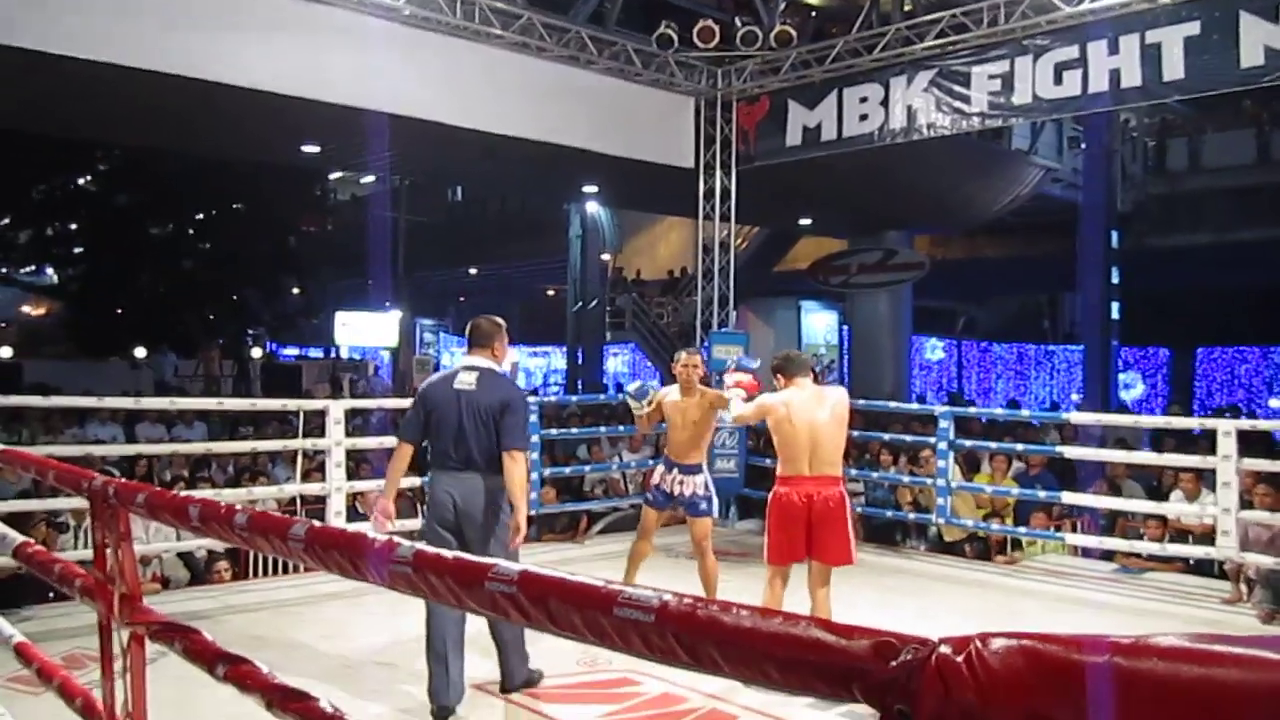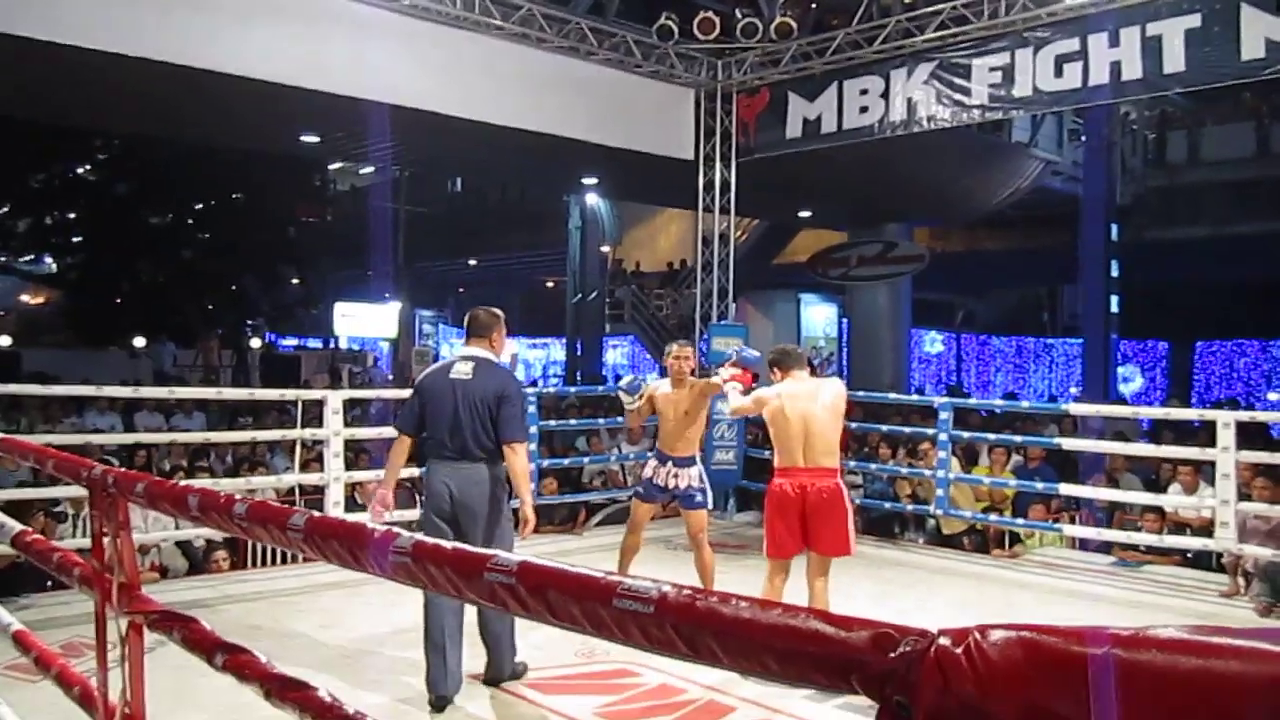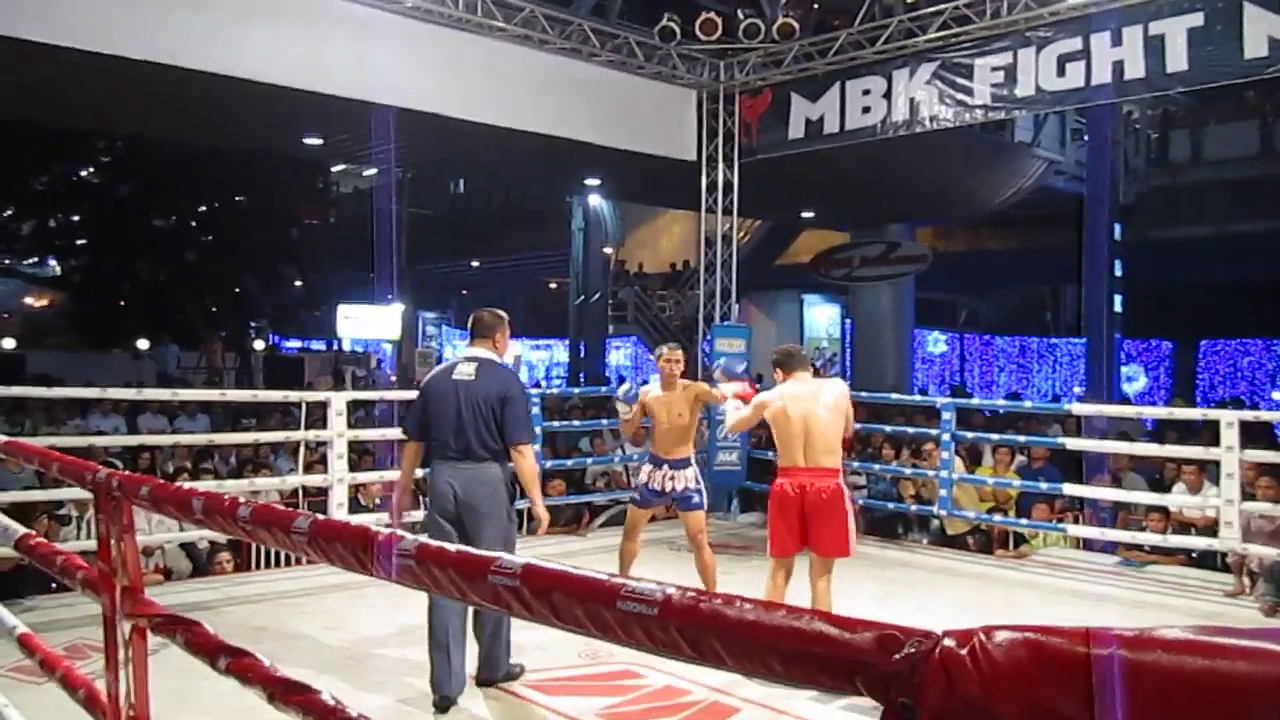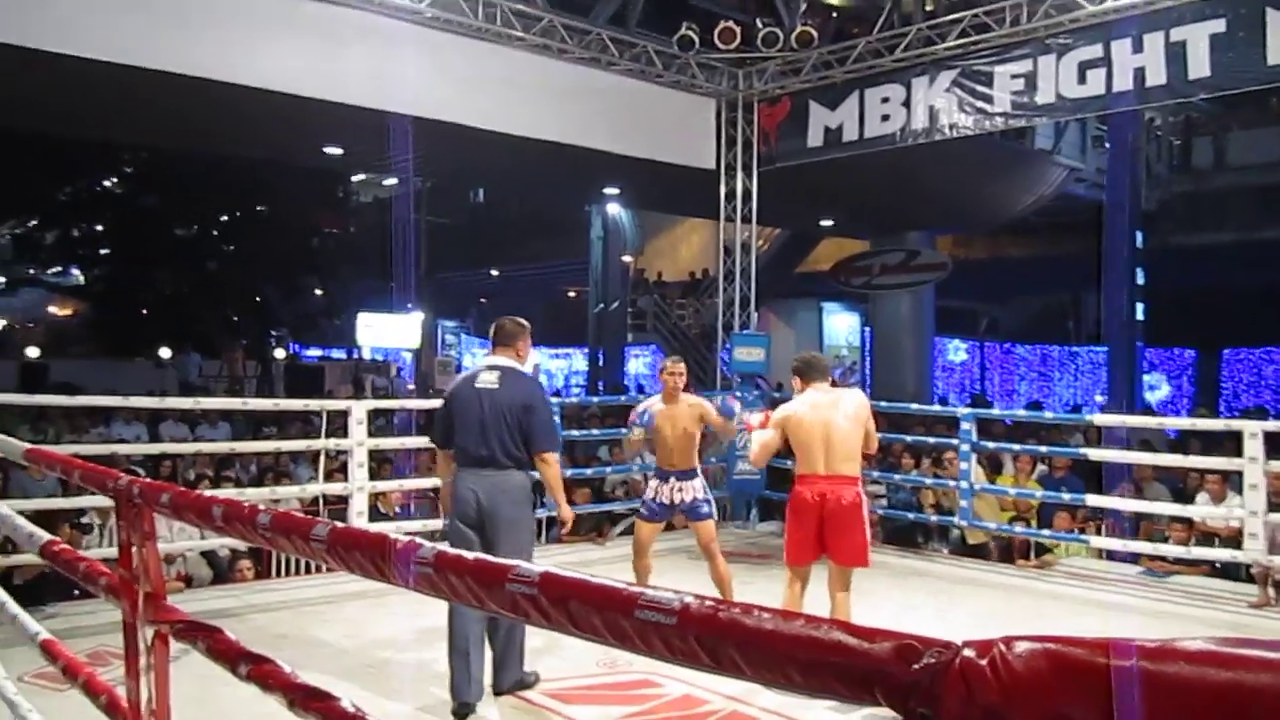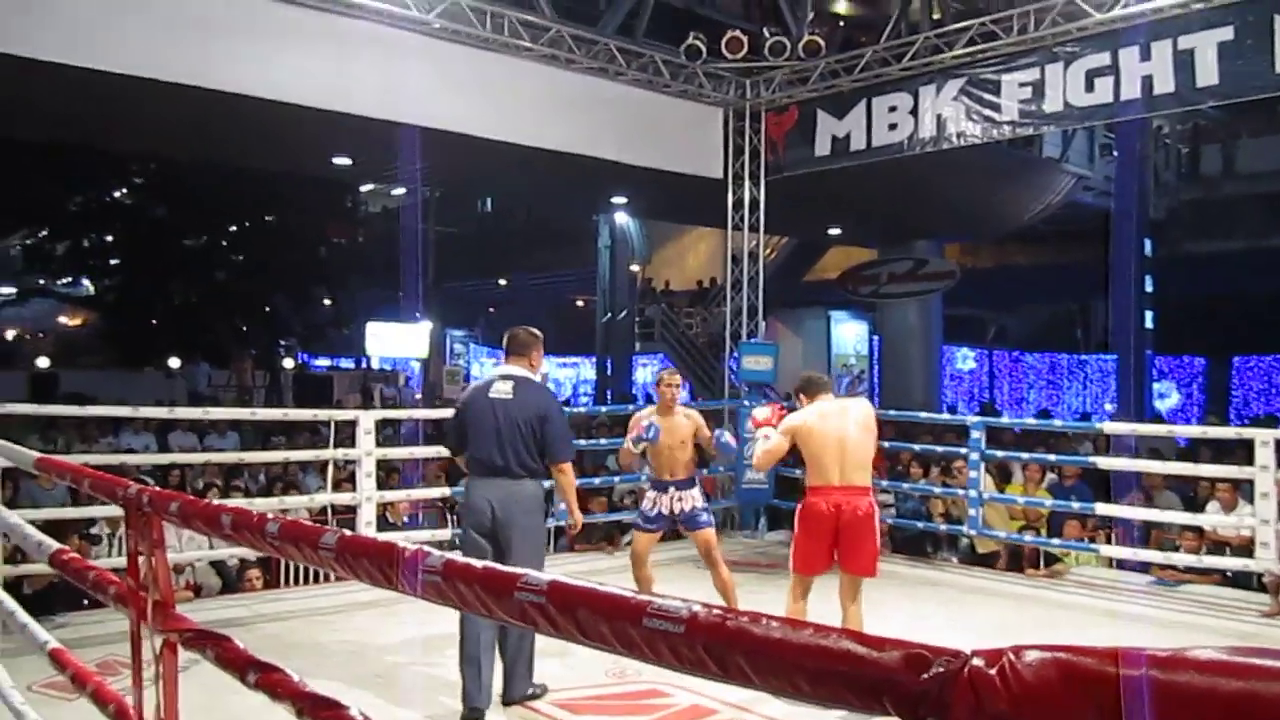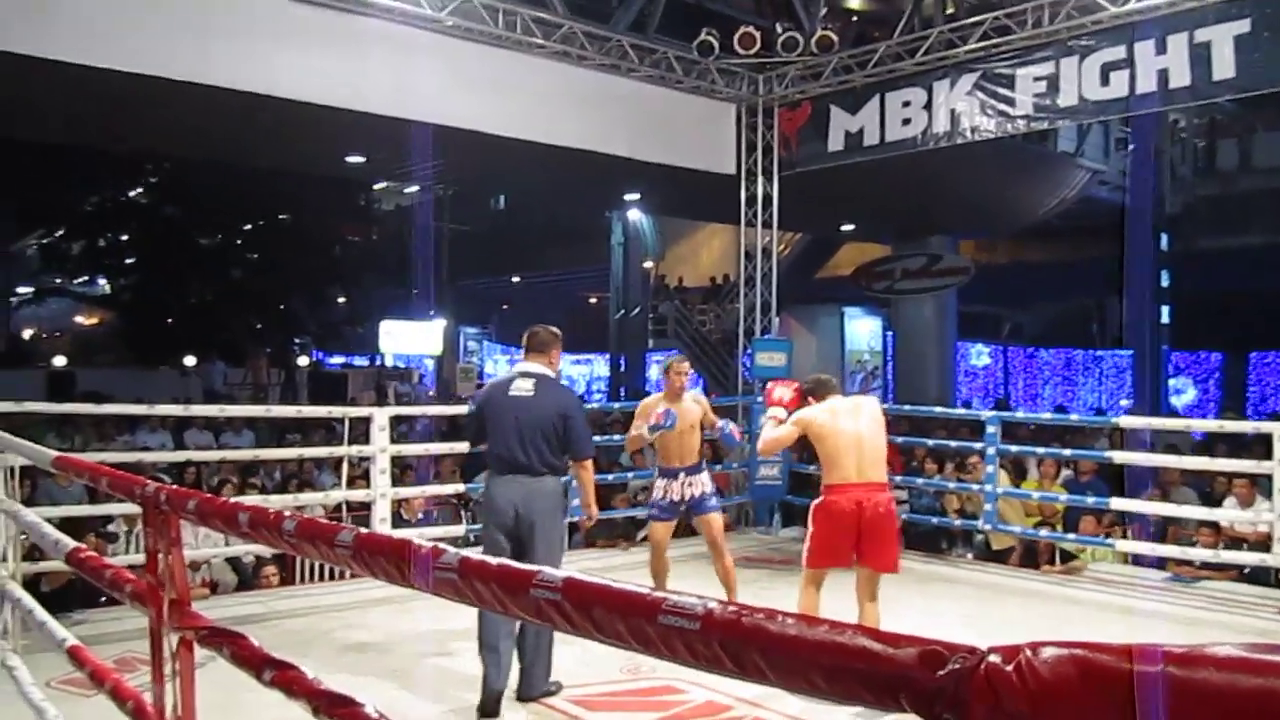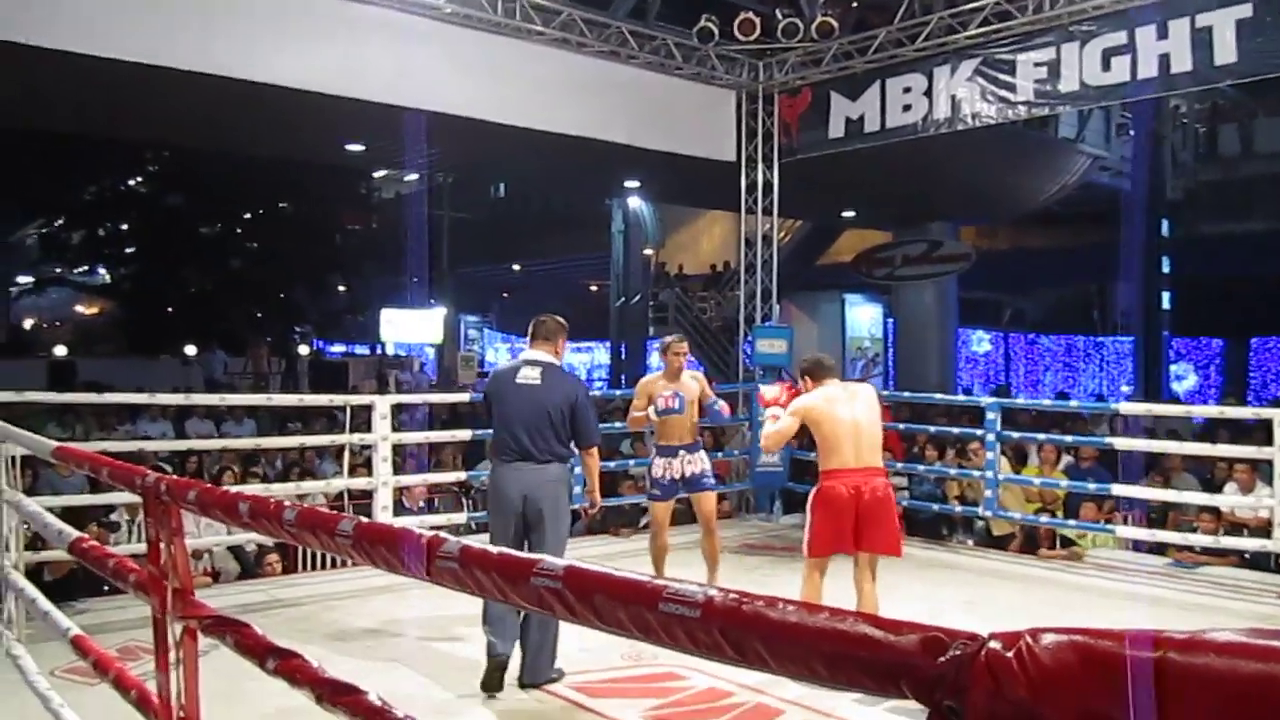
dt=0.1s
person 1, frame 1
left shoulder: (433, 386)
right shoulder: (507, 391)
left elbow: (405, 446)
right elbow: (513, 456)
left wrist: (387, 495)
right wrist: (520, 509)
left hip: (442, 489)
right hip: (485, 493)
right ankle: (515, 673)
person 1, frame 2
left shoulder: (430, 378)
right shoulder: (503, 381)
left elbow: (404, 439)
right elbow: (513, 449)
left wrist: (387, 487)
right wrist: (525, 500)
left hip: (438, 478)
right hip: (482, 481)
left ankle: (441, 684)
right ankle: (502, 663)
person 1, frame 3
left shoulder: (435, 379)
right shoulder: (507, 382)
left elbow: (414, 441)
right elbow: (520, 450)
left wrist: (403, 489)
right wrist: (537, 500)
left hip: (442, 479)
right hip: (487, 482)
left ankle: (446, 684)
right ankle: (493, 666)
person 1, frame 4
left shoulder: (459, 387)
right shoulder: (529, 390)
left elbow: (443, 449)
right elbow: (545, 456)
left wrist: (447, 492)
right wrist: (562, 504)
left hip: (466, 487)
right hip: (509, 489)
right ankle: (508, 676)
person 1, frame 5
left shoulder: (471, 396)
right shoulder: (543, 399)
left elbow: (459, 455)
right elbow: (560, 465)
right wrist: (573, 508)
left hip: (478, 495)
right hip: (523, 498)
right ankle: (517, 686)
person 1, frame 6
left shoulder: (490, 393)
right shoulder: (564, 397)
right elbow: (581, 462)
right wrist: (589, 502)
left hip: (498, 491)
right hip: (543, 494)
left ankle: (494, 679)
right ankle: (533, 682)
person 1, frame 7
left shoulder: (497, 379)
right shoulder: (570, 385)
right elbow: (588, 448)
right wrist: (593, 488)
left hip: (505, 478)
right hip: (549, 481)
left ankle: (498, 648)
right ankle: (537, 668)
person 2, frame 1
left shoulder: (771, 402)
right shoulder: (840, 396)
left elbow: (738, 415)
left wrist: (737, 391)
left hip: (789, 494)
right hip: (830, 494)
left knee: (777, 580)
right knee: (820, 586)
person 2, frame 2
left shoulder: (766, 396)
right shoulder: (836, 388)
left elbow: (736, 407)
left wrist: (731, 383)
left hip: (786, 486)
right hip: (827, 486)
left knee: (776, 574)
right knee: (818, 577)
person 2, frame 3
left shoulder: (768, 399)
right shoulder: (838, 388)
left elbow: (734, 425)
left wrist: (732, 399)
left hip: (788, 486)
right hip: (828, 486)
left knee: (779, 573)
right knee: (820, 578)
person 2, frame 4
left shoulder: (787, 411)
right shoulder: (858, 399)
left elbow: (757, 459)
right elbow: (871, 447)
left wrist: (757, 431)
left hip: (806, 495)
right hip: (847, 495)
left knee: (796, 582)
right knee: (840, 587)
person 2, frame 5
left shoulder: (796, 420)
right shoulder: (864, 407)
left elbow: (760, 462)
left wrist: (764, 430)
left hip: (819, 504)
right hip: (860, 505)
left knee: (799, 590)
right knee: (851, 597)
person 2, frame 6
left shoulder: (809, 415)
right shoulder: (872, 403)
left elbow: (764, 448)
left wrist: (775, 413)
left hip: (837, 501)
right hip: (879, 500)
left knee: (811, 581)
right knee: (868, 593)
person 2, frame 7
left shoulder: (805, 403)
right shoulder: (868, 391)
left elbow: (769, 444)
left wrist: (772, 412)
left hip: (834, 488)
right hip: (875, 485)
left knee: (814, 571)
right knee: (866, 577)
person 3, frame 1
left shoulder: (710, 397)
right shoulder: (664, 395)
right elbow: (644, 428)
right wrist: (638, 408)
left hip: (695, 476)
right hip: (666, 470)
left knee: (702, 546)
right knee: (643, 533)
right ankle: (627, 583)
person 3, frame 2
left shoulder: (701, 387)
right shoulder: (654, 389)
left elbow: (725, 386)
right elbow: (634, 423)
right wrist: (630, 402)
left hip: (688, 468)
right hip: (658, 464)
left knee: (698, 538)
right knee: (634, 526)
right ankle: (620, 578)
person 3, frame 3
left shoulder: (694, 390)
right shoulder: (646, 393)
left elbow: (722, 397)
right elbow: (627, 432)
right wrist: (625, 411)
left hip: (684, 470)
right hip: (654, 468)
left knee: (698, 539)
right knee: (630, 532)
person 3, frame 4
left shoulder: (697, 405)
right shoulder: (647, 408)
left elbow: (725, 434)
right elbow: (631, 450)
left wrist: (729, 418)
right wrist: (635, 431)
left hip: (691, 482)
right hip: (660, 482)
left knee: (710, 549)
right knee: (639, 546)
person 3, frame 5
left shoulder: (692, 417)
right shoulder: (642, 419)
left elbow: (712, 447)
right elbow: (624, 461)
left wrist: (724, 444)
right wrist: (635, 444)
left hip: (689, 492)
right hip: (657, 493)
left knee: (713, 556)
right knee: (637, 556)
person 3, frame 6
left shoulder: (699, 402)
right shoulder: (649, 405)
left elbow: (716, 428)
right elbow: (630, 444)
left wrist: (726, 434)
right wrist: (650, 429)
left hip: (698, 478)
right hip: (666, 480)
left knee: (718, 544)
right knee: (657, 547)
left ankle: (733, 602)
person 3, frame 7
left shoulder: (697, 379)
right shoulder: (648, 384)
left elbow: (712, 406)
right elbow: (632, 422)
left wrist: (720, 411)
right wrist: (656, 412)
left hip: (695, 456)
right hip: (664, 459)
left knee: (709, 523)
right knee: (658, 527)
left ankle: (713, 580)
